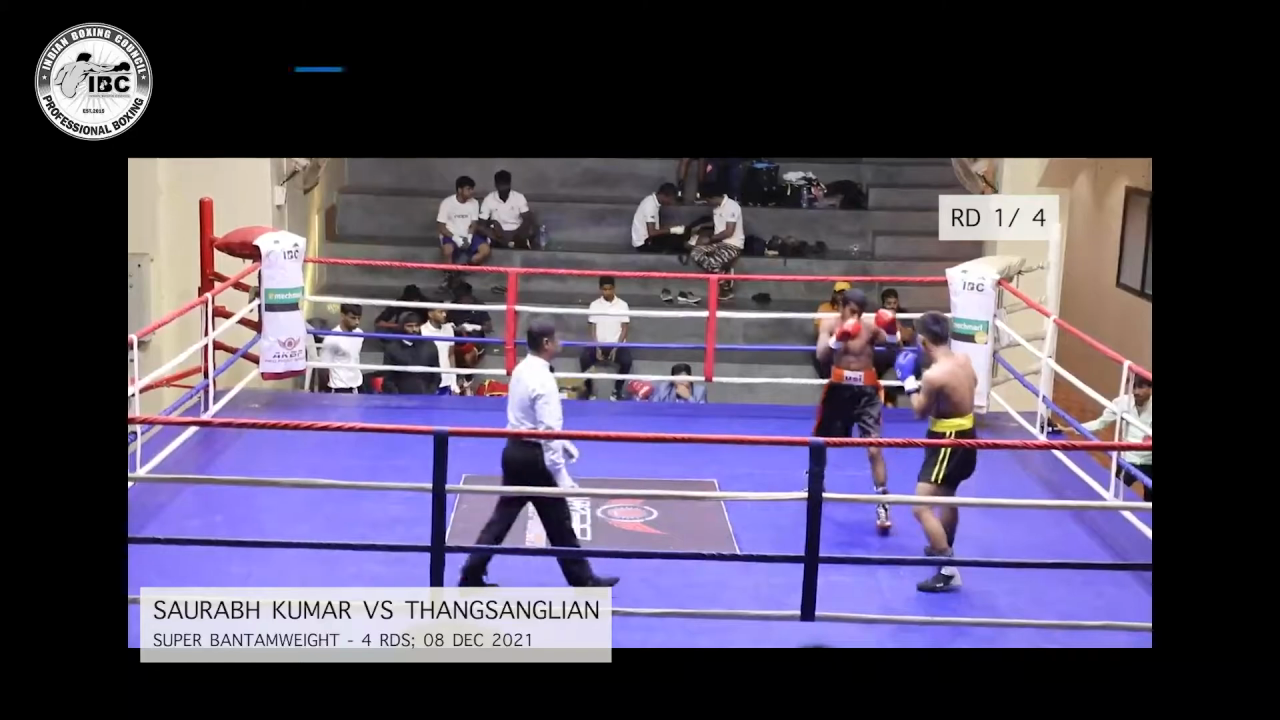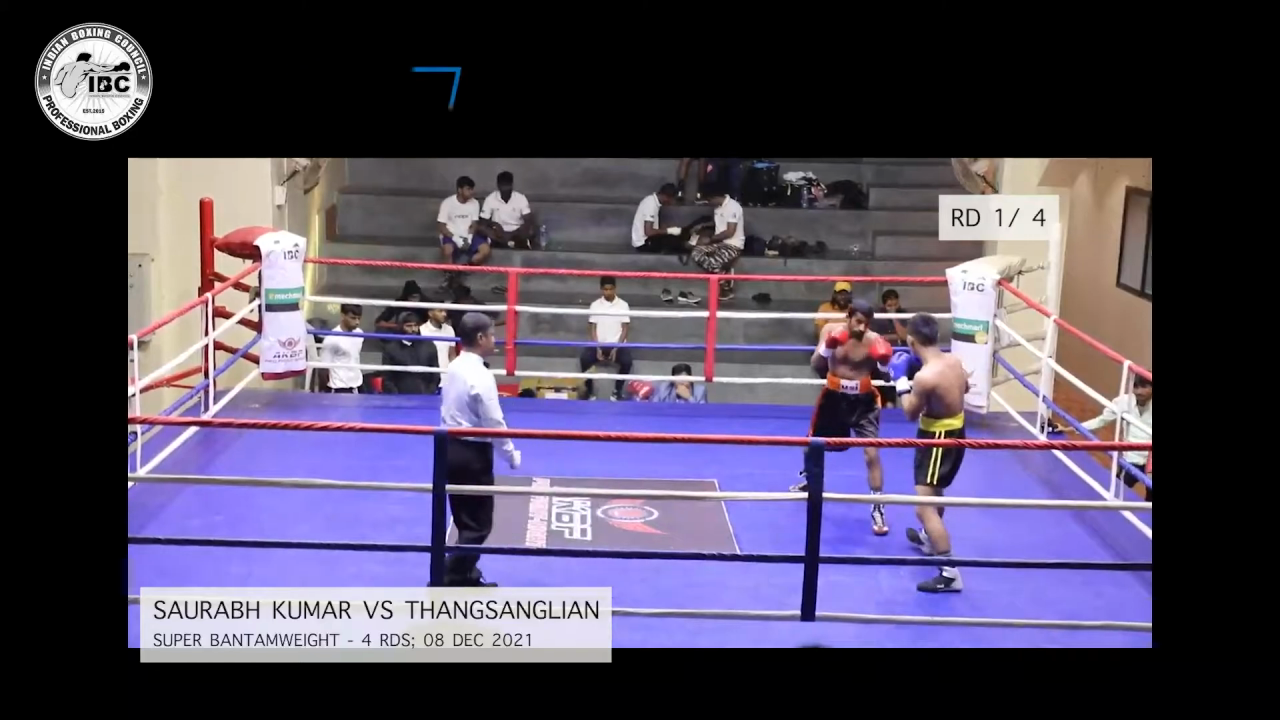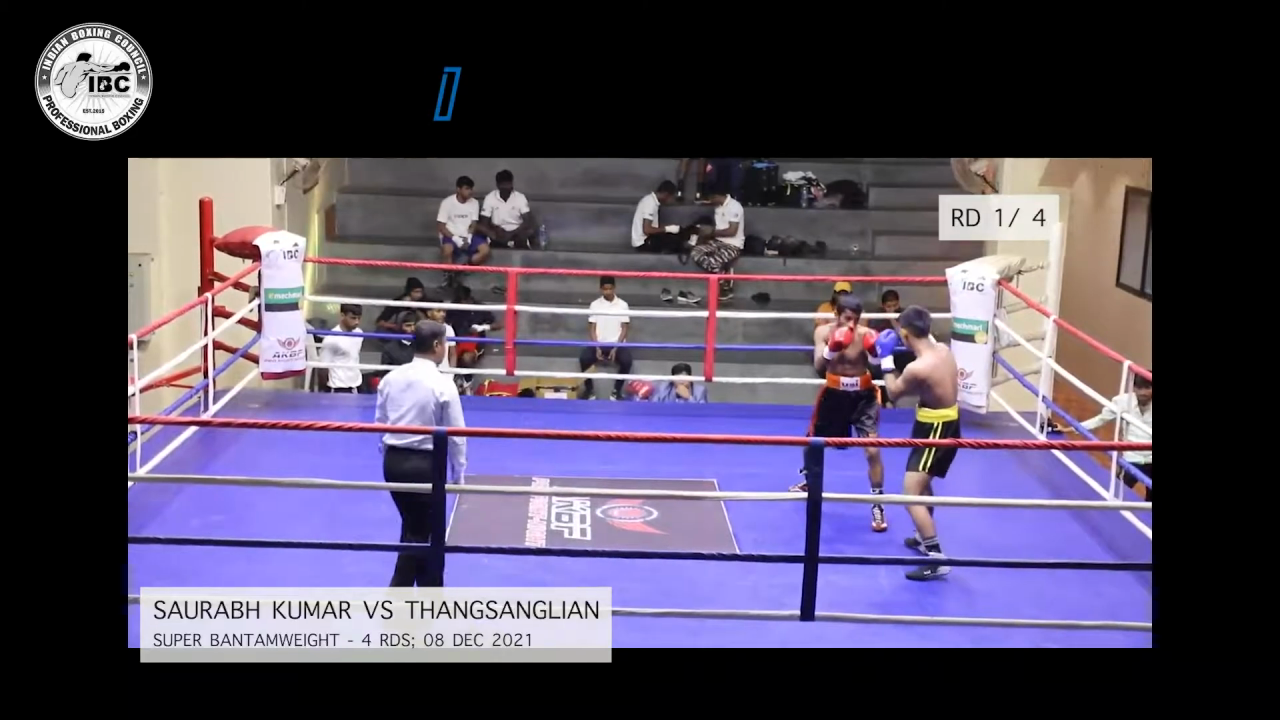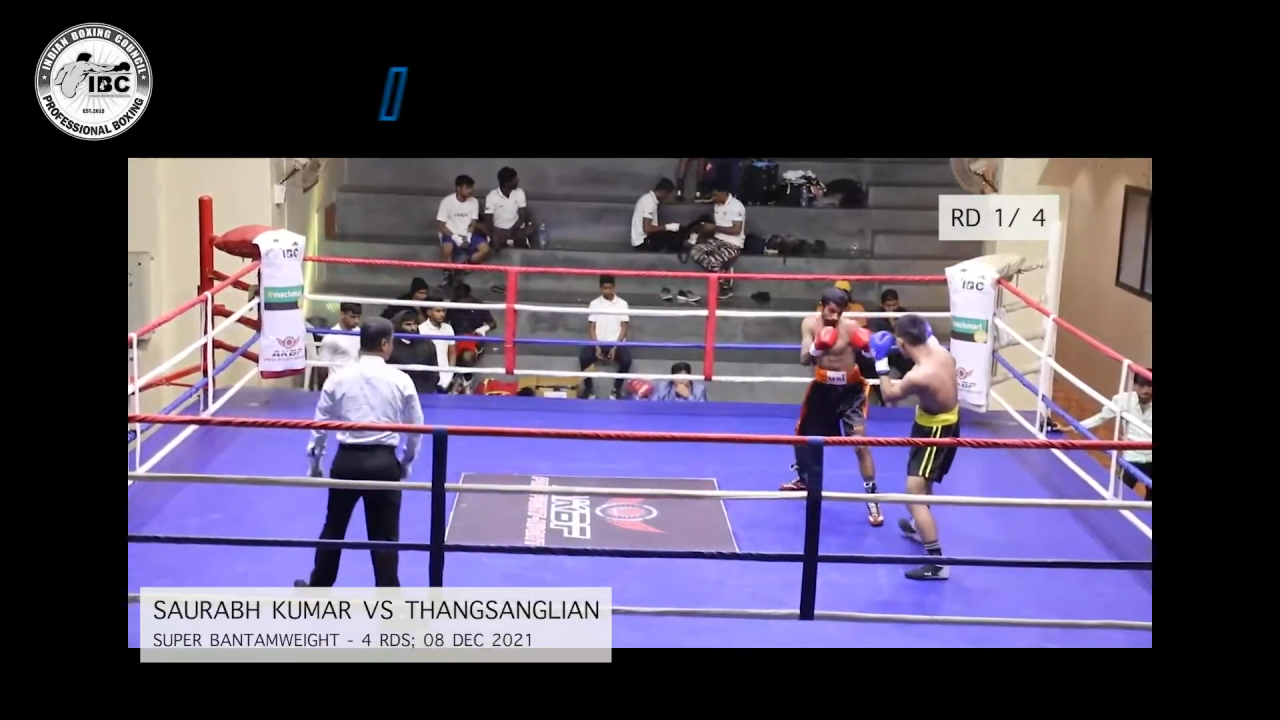
dt=0.4s
person 1, frame 1
left shoulder: (933, 375)
right shoulder: (964, 360)
left elbow: (921, 412)
left wrist: (908, 378)
left hip: (947, 440)
right hip: (965, 435)
left knee: (922, 508)
right knee: (946, 497)
left ankle: (948, 572)
right ankle: (943, 548)
person 1, frame 2
left shoulder: (924, 377)
right shoulder: (953, 360)
left elbow: (911, 413)
right elbow: (964, 388)
left wrist: (900, 379)
left hip: (938, 439)
right hip: (953, 434)
left knee: (925, 508)
right knee: (932, 494)
left ankle: (950, 574)
right ankle: (928, 539)
person 1, frame 3
left shoulder: (917, 368)
right shoulder: (944, 350)
left elbow: (894, 392)
left wrist: (886, 357)
right wrist: (929, 337)
left hip: (934, 430)
right hip: (948, 425)
left knee: (911, 495)
right knee: (922, 486)
left ankle: (936, 559)
right ankle: (924, 538)
person 1, frame 4
left shoulder: (918, 376)
right shoulder: (942, 353)
left elbow: (889, 395)
left wrist: (881, 360)
right wrist: (930, 335)
left hip: (935, 433)
right hip: (946, 427)
left knee: (915, 498)
right knee: (922, 485)
left ankle: (936, 563)
right ankle: (919, 528)
person 2, frame 1
left shoulder: (521, 370)
right shoulder: (543, 380)
right elbow: (548, 431)
left wrist: (563, 444)
right wrist: (560, 475)
left hip: (513, 451)
right hip: (532, 456)
left knee: (505, 513)
right knee: (559, 520)
left ankle: (471, 575)
right ankle: (583, 580)
person 2, frame 2
left shoulder: (452, 368)
right shoulder: (480, 376)
right elbow: (494, 424)
right wrist: (512, 455)
left hip: (452, 451)
right hip: (473, 455)
left knee: (466, 521)
right knee: (476, 526)
left ankle: (466, 578)
right ankle: (447, 585)
person 2, frame 3
left shoulder: (391, 378)
right shoulder: (442, 385)
left elbow: (380, 422)
right elbow: (456, 435)
right wrist: (458, 474)
left hip: (393, 460)
right hip: (422, 464)
left knee: (413, 528)
right knee: (417, 534)
left ankle: (429, 582)
person 2, frame 4
left shoulder: (339, 377)
right shoulder: (400, 380)
left elbow: (321, 423)
right elbow: (415, 427)
left wrist: (314, 461)
right wrist: (407, 461)
left hip: (347, 459)
right hip: (383, 461)
left knee: (333, 528)
right knee: (384, 535)
left ankle: (319, 585)
person 3, frame 1
left shoulder: (871, 326)
right shoulder: (829, 324)
right elbow: (821, 356)
left wrist: (892, 332)
right wrist: (837, 339)
left hip: (866, 391)
right hip: (838, 389)
left knee: (874, 450)
right knee: (818, 441)
left ankle: (882, 505)
person 3, frame 2
left shoulder: (873, 339)
right shoulder: (830, 331)
right elbow: (815, 365)
left wrist: (885, 362)
right wrist: (826, 346)
left hip: (863, 398)
right hip: (834, 395)
left knee: (871, 454)
left ankle: (877, 510)
right ankle: (811, 484)
person 3, frame 3
left shoulder: (866, 335)
right shoulder: (823, 332)
right elbow: (819, 368)
right wrist: (831, 348)
left hip: (863, 395)
right hip: (834, 393)
left knee: (872, 451)
left ankle: (877, 506)
right ankle: (811, 483)
person 3, frame 4
left shoulder: (851, 327)
right shoulder: (810, 323)
right elbow: (805, 359)
left wrist: (869, 348)
right wrist: (816, 348)
left hip: (850, 389)
right hip: (823, 387)
left knee: (860, 444)
right knee: (802, 438)
left ankle: (872, 498)
right ankle: (804, 480)
